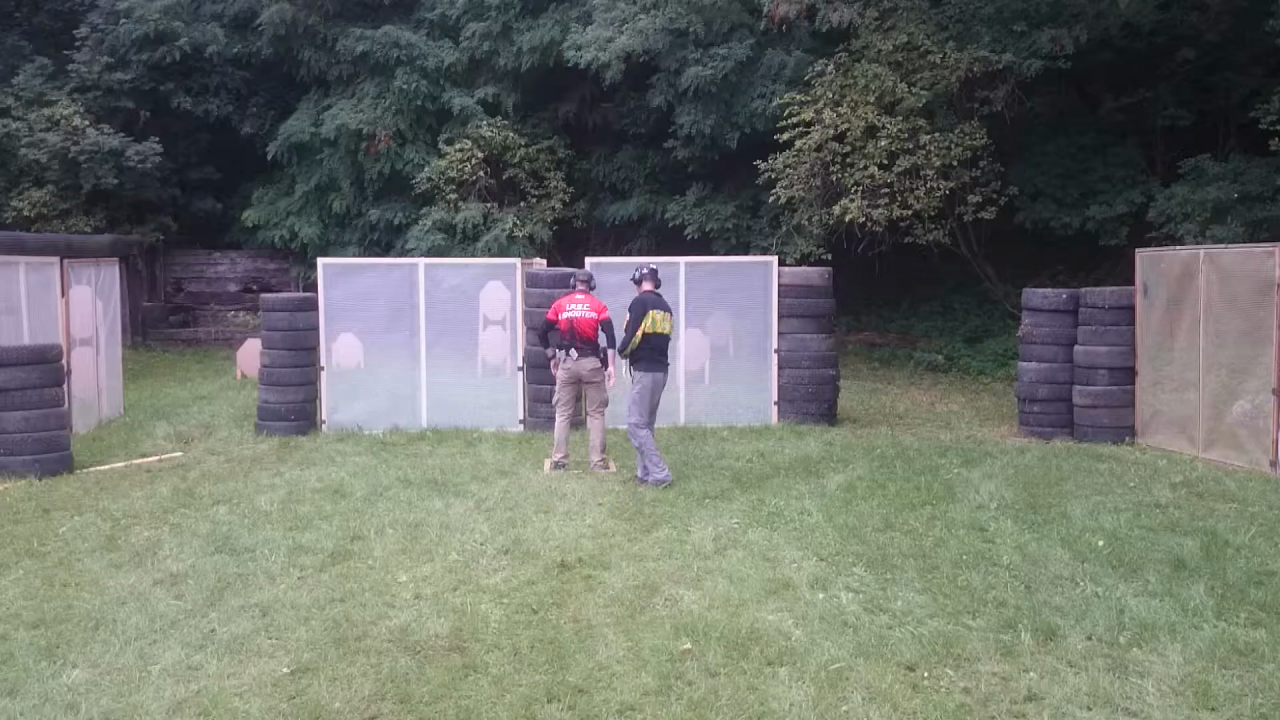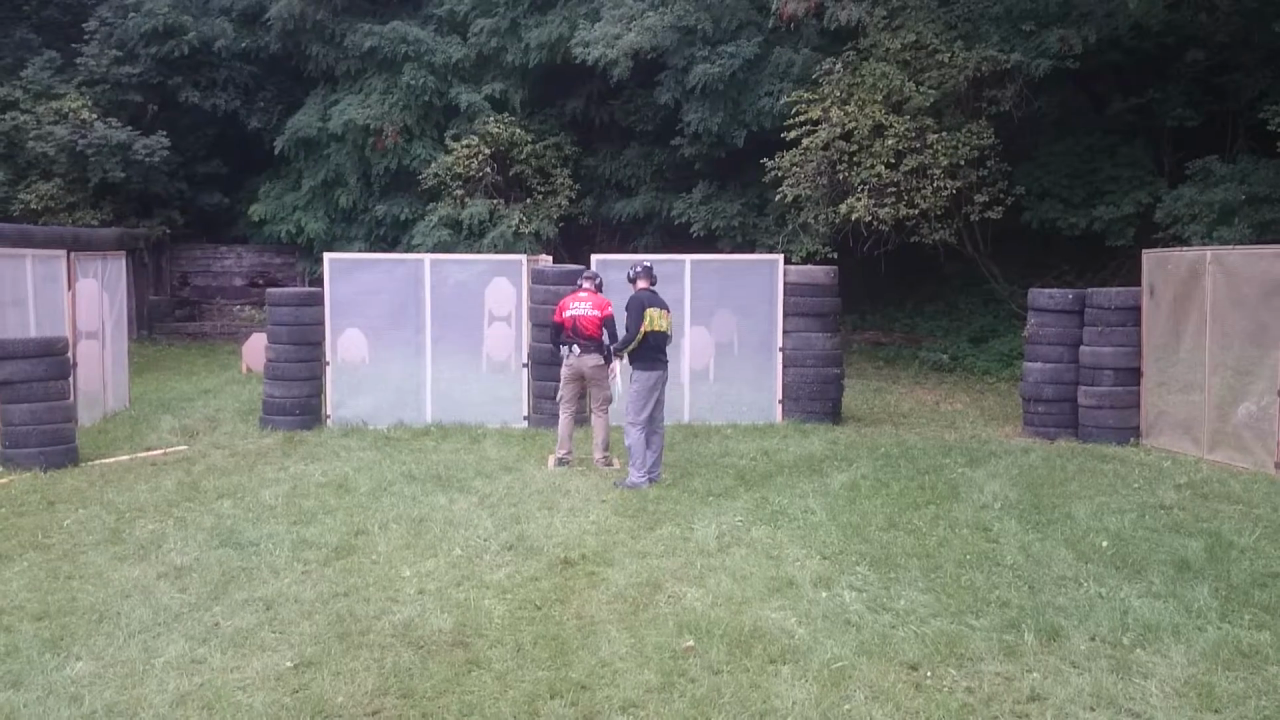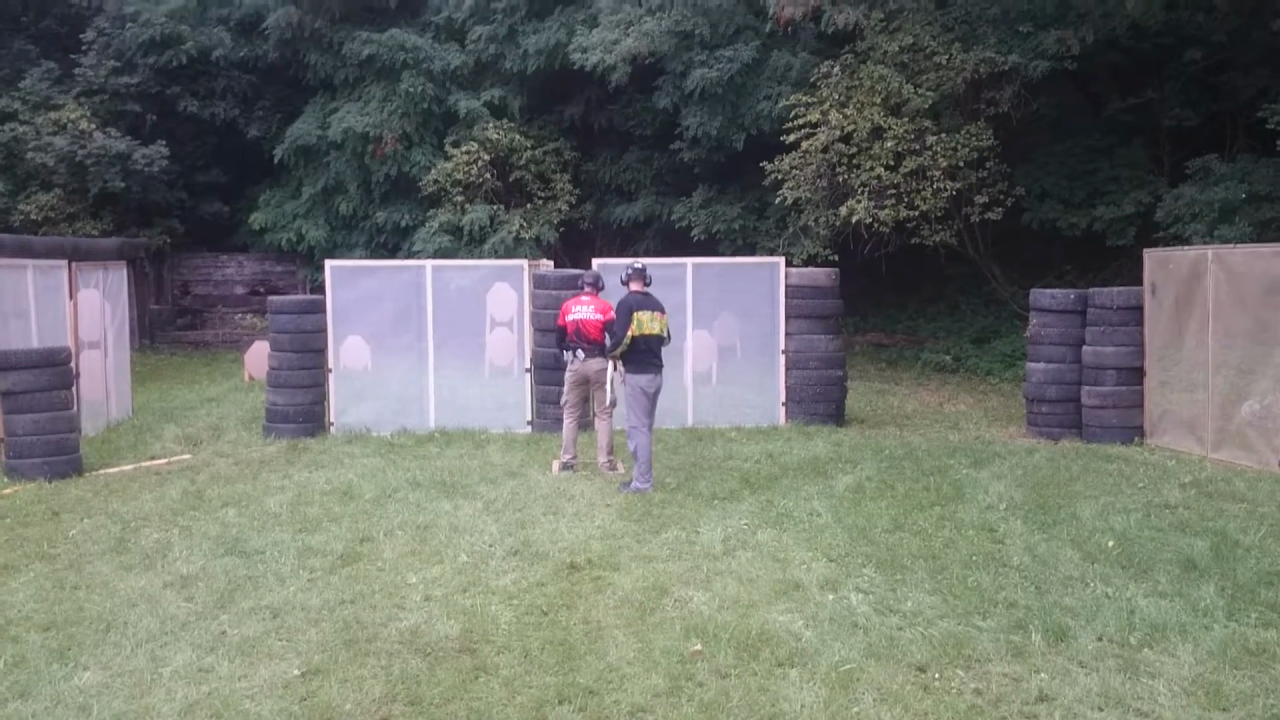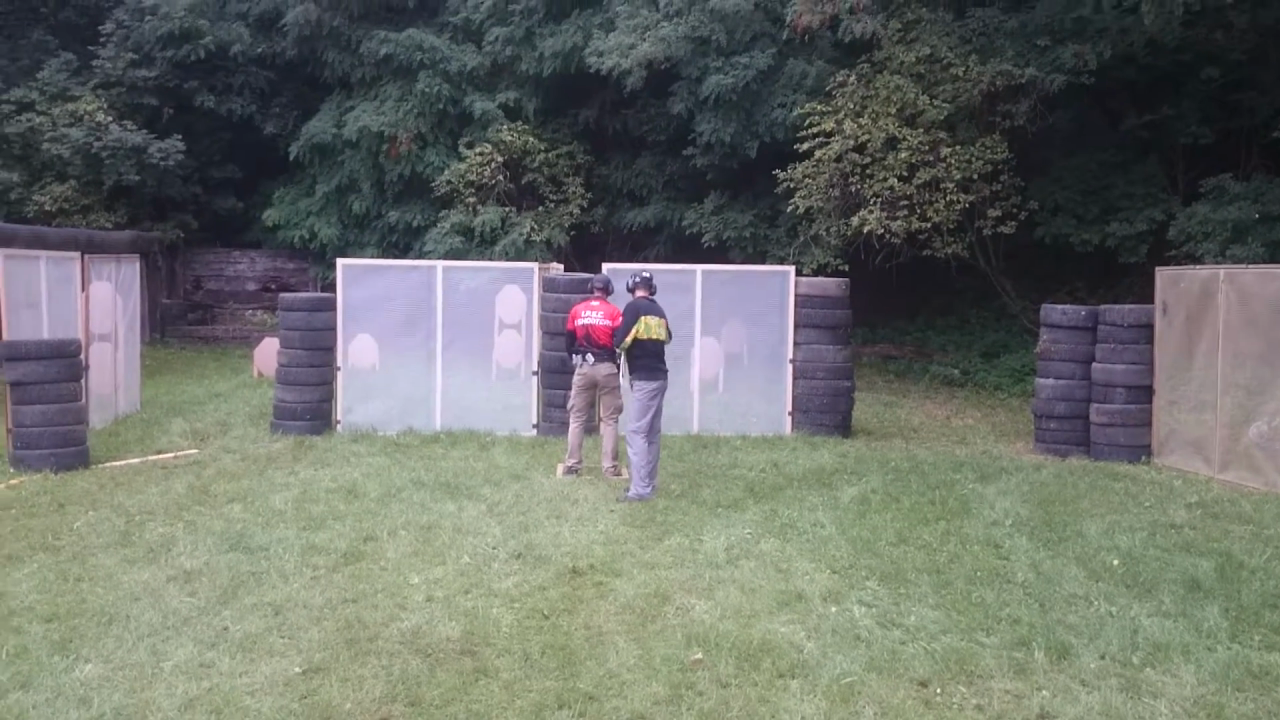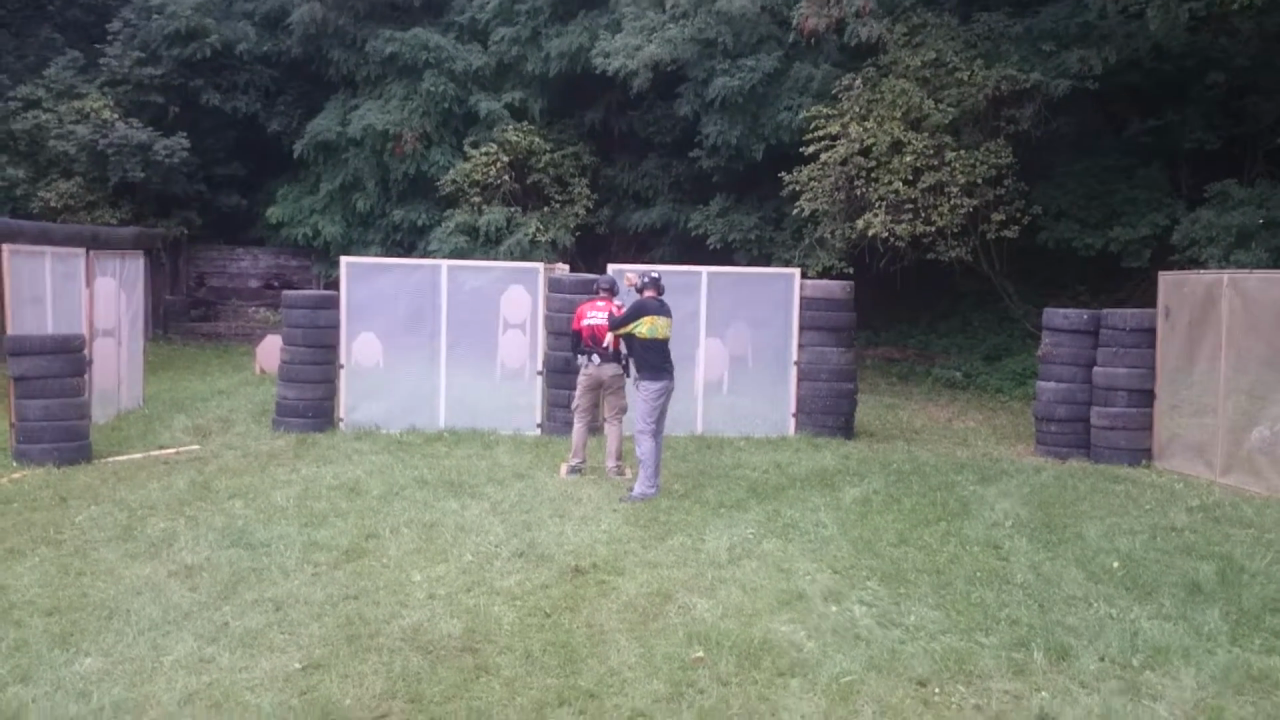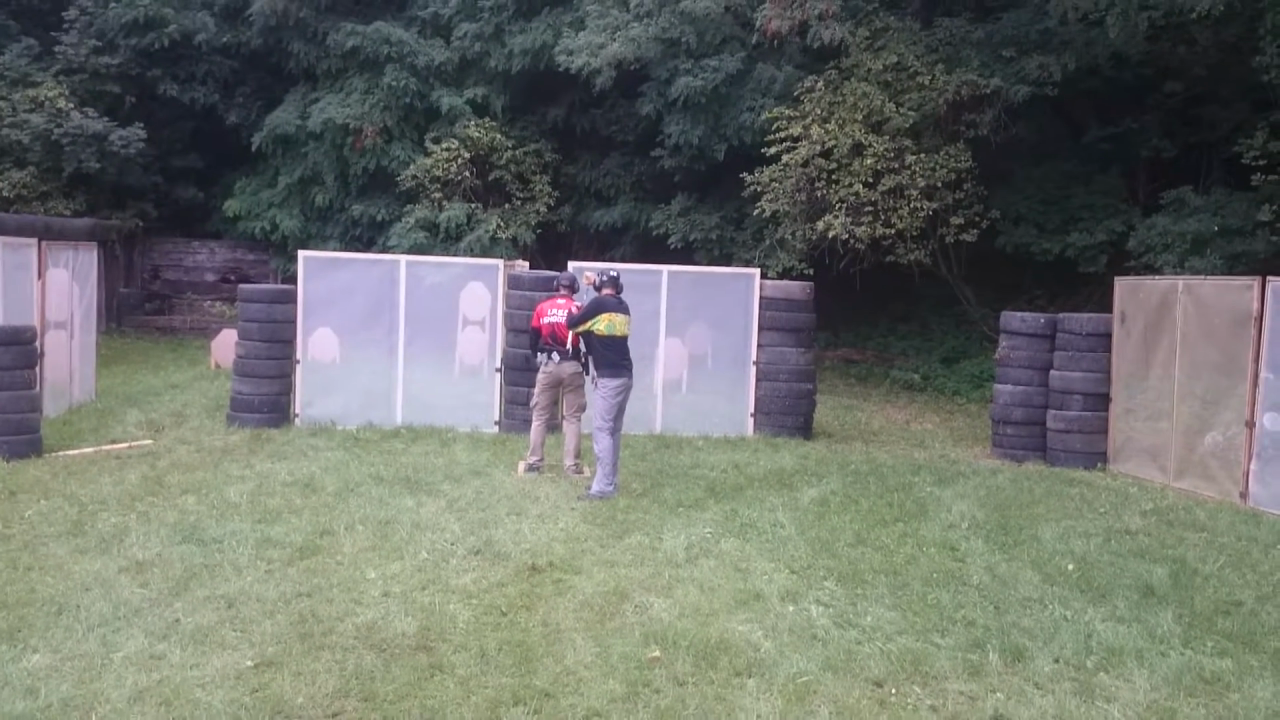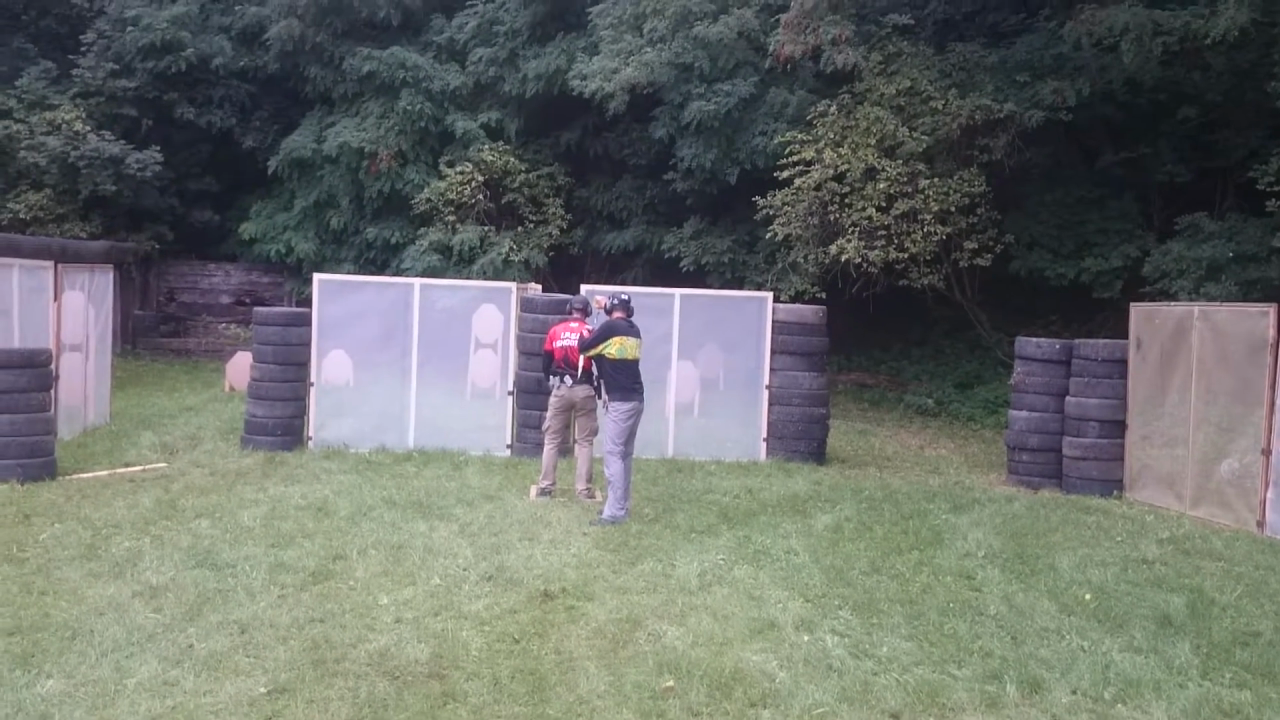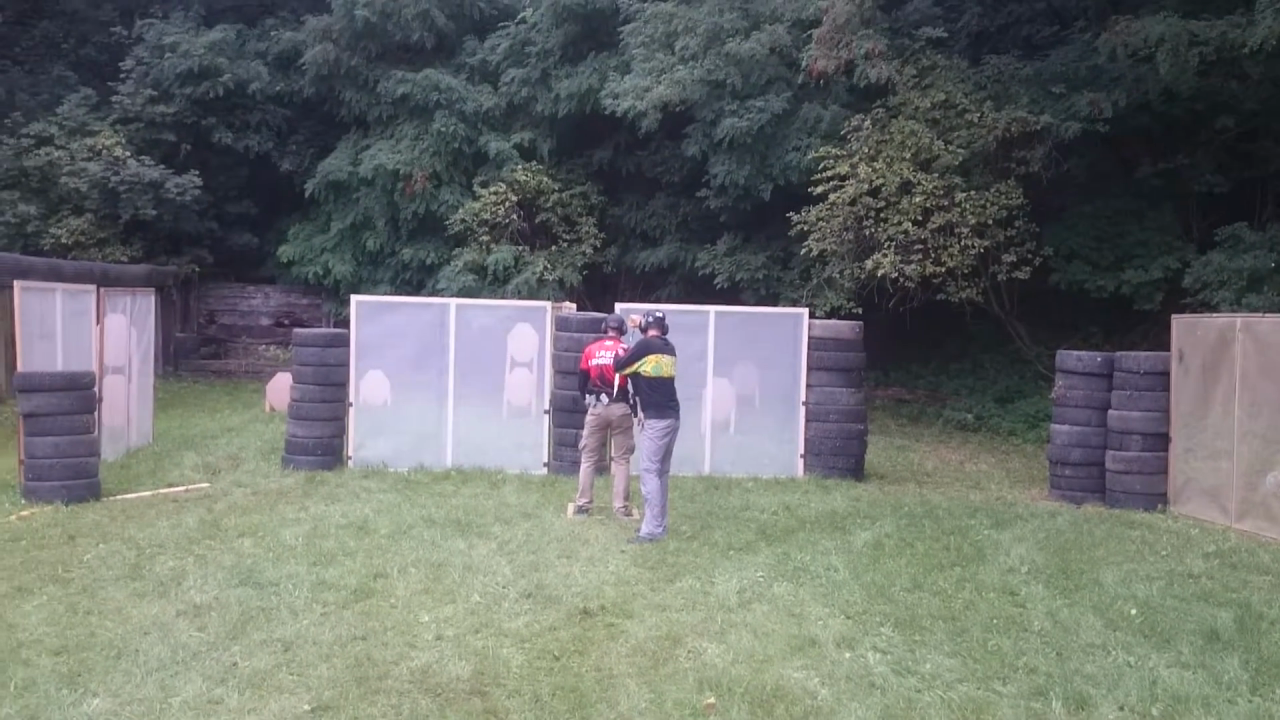
dt=0.7s
person 1, frame 1
left shoulder: (640, 301)
right shoulder: (665, 305)
left elbow: (632, 335)
right elbow: (666, 337)
left wrist: (622, 351)
left hip: (645, 370)
right hip: (660, 370)
left knee: (636, 424)
right knee: (646, 423)
left ankle: (659, 472)
right ankle: (646, 473)
person 1, frame 2
left shoulder: (637, 299)
right shoulder: (662, 303)
left elbow: (634, 334)
right elbow: (668, 337)
left wrist: (618, 349)
left hip: (644, 369)
right hip: (661, 368)
left knee: (634, 423)
right knee: (655, 423)
left ankle: (638, 477)
right ankle: (652, 472)
person 1, frame 3
left shoulder: (627, 302)
right shoulder: (657, 304)
left elbow: (621, 337)
right elbow: (665, 338)
left wrist: (612, 353)
left hip: (637, 372)
right hip: (655, 372)
left knee: (637, 427)
right knee: (645, 426)
left ankle: (642, 482)
right ankle: (642, 477)
person 1, frame 4
left shoulder: (634, 306)
right shoulder: (659, 310)
left elbow: (621, 340)
left wrist: (619, 346)
left hip: (644, 379)
right hip: (659, 377)
left knee: (636, 432)
right knee: (652, 433)
left ankle: (640, 489)
right ankle: (648, 484)
person 1, frame 5
left shoulder: (641, 306)
right shoulder: (664, 308)
left elbow: (613, 326)
left wrist: (614, 311)
right wrist: (637, 283)
left hip: (651, 380)
right hip: (665, 377)
left knee: (644, 432)
right knee: (655, 433)
left ankle: (645, 489)
right ankle: (651, 483)
person 1, frame 6
left shoulder: (599, 303)
right shoulder: (623, 306)
left elbow: (571, 324)
left wrist: (575, 311)
right wrist: (594, 303)
left hip: (610, 377)
right hip: (624, 375)
left knee: (602, 430)
right knee: (613, 430)
left ankle: (603, 487)
right ankle: (609, 482)
person 1, frame 7
left shoulder: (611, 326)
right shoulder: (634, 330)
left elbow: (583, 348)
left wrist: (588, 334)
left hip: (621, 400)
right hip: (635, 398)
left knee: (613, 454)
right knee: (624, 455)
left ankle: (614, 512)
right ankle: (621, 507)
person 1, frame 8
left shoulder: (646, 345)
right shoulder: (669, 348)
left elbow: (618, 367)
left wrist: (623, 353)
left hip: (657, 418)
right hip: (671, 416)
left knee: (650, 471)
right knee: (661, 472)
left ankle: (652, 530)
right ankle: (659, 524)
person 2, frame 1
left shoulder: (560, 304)
right shoulder: (598, 305)
left elbow: (542, 333)
right elbow: (609, 334)
left wrist: (552, 356)
right wrist: (611, 365)
left hip: (567, 362)
right hip: (592, 362)
left knee: (562, 413)
right knee: (596, 413)
left ankle: (559, 460)
right ankle: (598, 461)
person 2, frame 2
left shoulder: (565, 302)
right shoulder: (602, 302)
left elbow: (554, 336)
right elbow: (612, 332)
right wrist: (614, 359)
left hip: (571, 360)
right hip: (595, 359)
left knee: (566, 410)
right knee: (600, 410)
left ankle: (562, 456)
right ankle: (602, 458)
person 2, frame 3
left shoulder: (567, 306)
right shoulder: (604, 306)
left elbow: (560, 338)
left hip: (575, 363)
right hip: (599, 363)
left knee: (570, 414)
right knee: (604, 414)
left ankle: (567, 461)
right ankle: (606, 461)
person 2, frame 4
left shoulder: (577, 310)
right shoulder: (614, 312)
left elbow: (569, 341)
right wrist: (619, 361)
left hip: (583, 367)
right hip: (607, 368)
left knee: (577, 418)
right knee: (609, 419)
left ankle: (572, 465)
right ankle: (610, 467)
person 2, frame 5
left shoulder: (582, 310)
right shoulder: (618, 311)
left elbow: (574, 340)
right wrist: (626, 362)
left hip: (589, 367)
right hip: (613, 368)
left knee: (581, 418)
right knee: (614, 419)
left ankle: (575, 464)
right ankle: (614, 466)
person 2, frame 6
left shoulder: (542, 308)
right shoulder: (578, 309)
left elbow: (533, 338)
left wrist: (539, 357)
right wrist: (587, 362)
left hip: (548, 365)
right hip: (572, 366)
left knee: (540, 416)
right knee: (573, 417)
left ankle: (533, 462)
right ankle: (572, 464)
person 2, frame 7
left shoulder: (555, 331)
right shoulder: (590, 332)
left elbow: (546, 362)
left hip: (560, 389)
right hip: (585, 390)
left knee: (552, 440)
right knee: (585, 441)
left ankle: (545, 486)
right ankle: (584, 489)
person 2, frame 8
left shoulder: (590, 350)
right shoulder: (626, 350)
left elbow: (582, 381)
left hip: (596, 407)
right hip: (620, 408)
left knee: (589, 458)
right knee: (621, 459)
left ankle: (582, 504)
right ankle: (621, 506)
